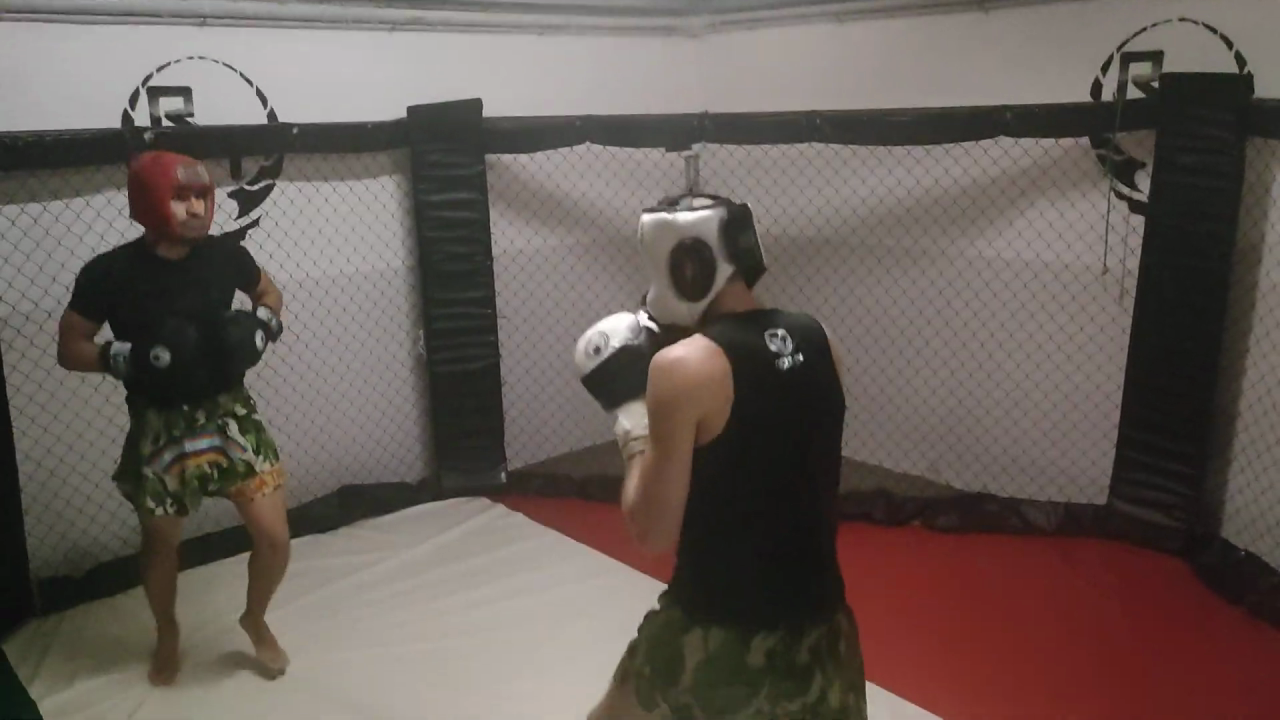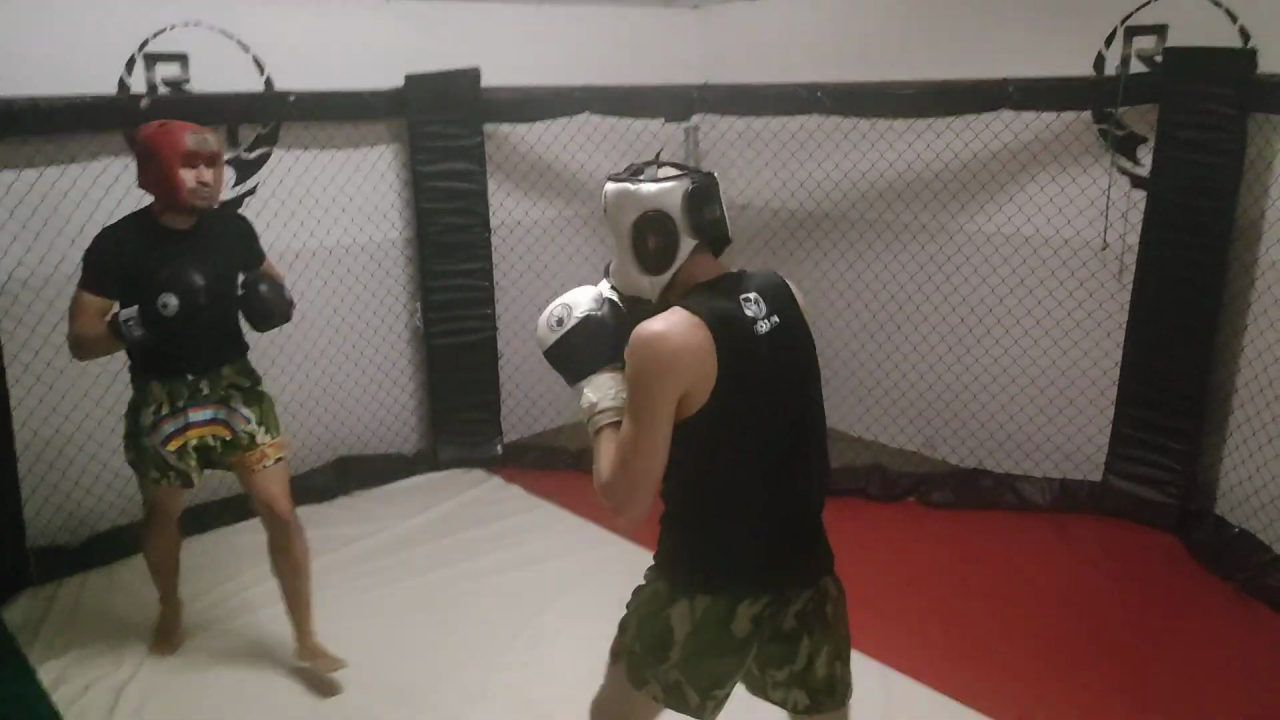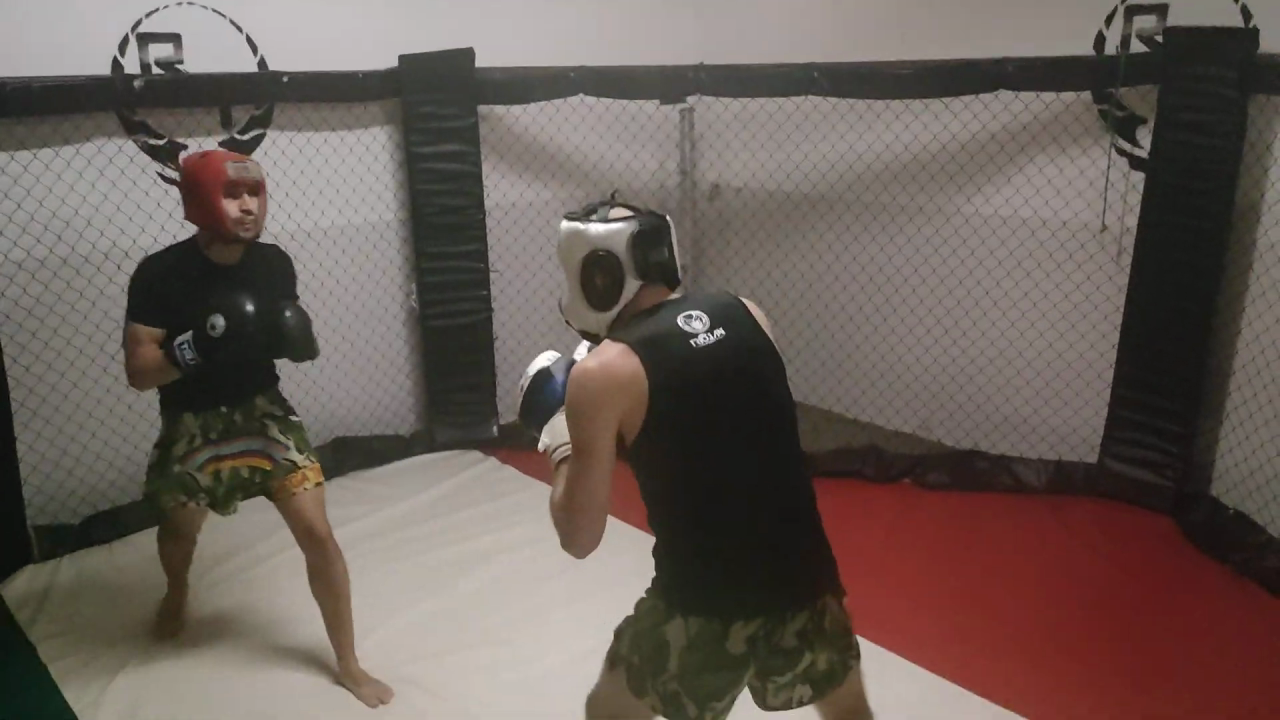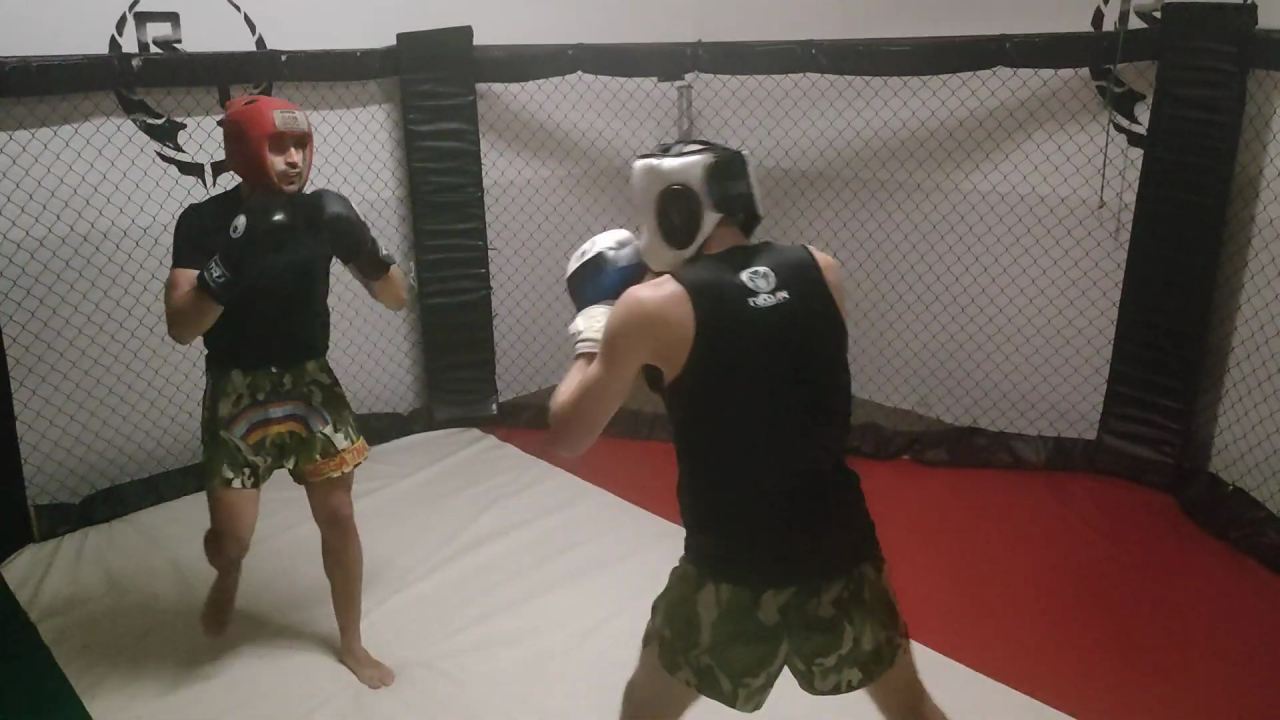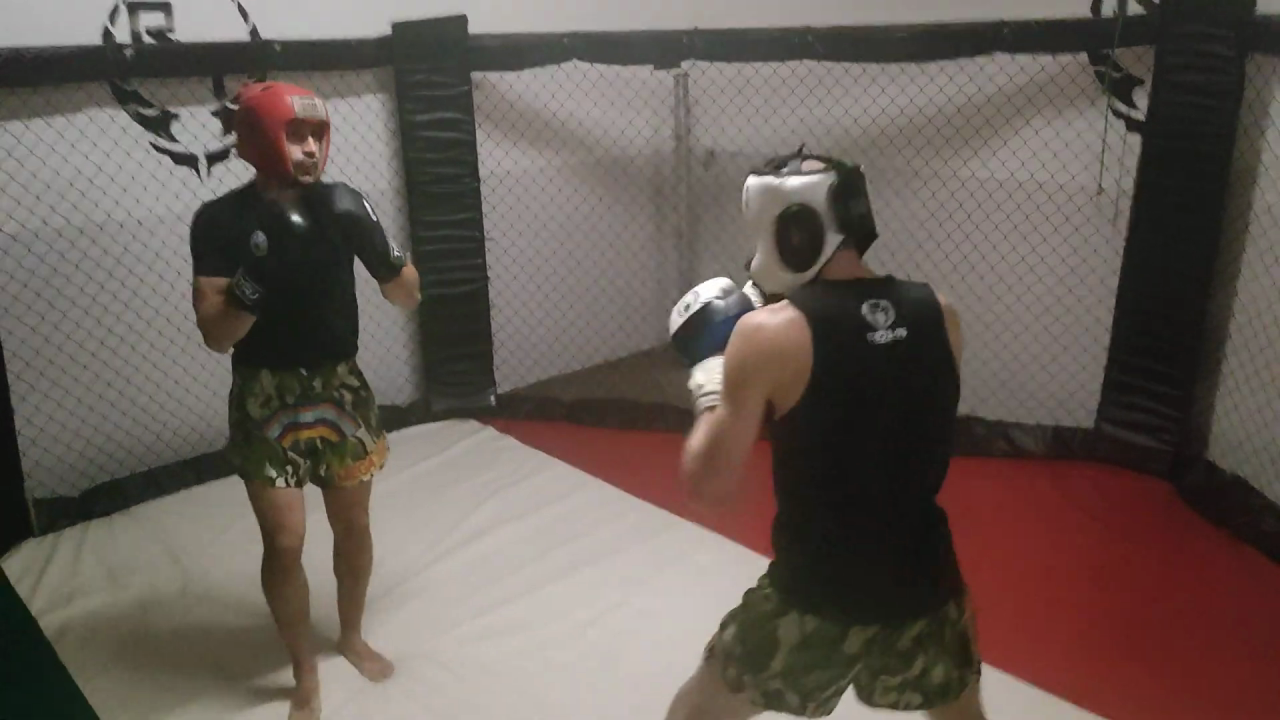
dt=0.2s
person 1, frame 1
left shoulder: (226, 254)
right shoulder: (108, 273)
left elbow: (271, 296)
right elbow: (69, 349)
left wrist: (260, 329)
right wrist: (129, 356)
left hip: (230, 413)
right hip: (161, 426)
left knee: (273, 535)
right knee: (161, 544)
left ankle: (255, 619)
right ankle: (168, 633)
person 1, frame 2
left shoulder: (231, 229)
right shoulder: (116, 244)
left elbow: (268, 281)
right elbow: (81, 342)
left wrist: (273, 299)
right wrist: (143, 319)
left hip: (233, 384)
right hip: (163, 398)
left knee: (280, 511)
right knee: (161, 518)
left ankle: (306, 638)
right ankle: (171, 607)
person 1, frame 3
left shoulder: (273, 264)
right shoulder: (160, 273)
left elbow: (288, 332)
right elbow: (140, 374)
left wrist: (299, 336)
right wrist: (200, 341)
left hip: (265, 414)
right hip: (195, 426)
left knee: (318, 536)
right knee: (177, 531)
left ankle: (349, 663)
right ankle: (176, 597)
person 1, frame 4
left shoulder: (321, 212)
right shoulder: (204, 222)
left elbow: (397, 297)
right elbow: (180, 327)
left wrist: (362, 245)
right wrist: (228, 265)
left hip: (312, 382)
right hip: (239, 392)
left knee: (337, 518)
right knee: (234, 533)
left ankle: (350, 640)
right ankle: (225, 581)
person 1, frame 5
left shoulder: (342, 204)
right shoulder: (220, 220)
left elbow: (409, 295)
right elbow: (217, 333)
left wrist: (381, 254)
right wrist: (259, 273)
left hip: (341, 385)
right hip: (266, 394)
left knee: (353, 524)
right knee: (285, 541)
left ankle: (351, 633)
person 2, frame 1
left shoulder: (682, 366)
right shoulder: (814, 337)
left elbow: (652, 531)
left wrist: (633, 415)
left hip: (713, 627)
right hip: (814, 617)
person 2, frame 2
left shoulder: (662, 338)
right shoulder: (782, 296)
left elbow: (626, 505)
left wrist: (601, 386)
left hip: (703, 590)
right hip: (804, 576)
person 2, frame 3
left shoulder: (603, 373)
right shoulder: (745, 314)
left elbow: (580, 538)
left wrist: (562, 436)
left hip: (702, 606)
right hip: (804, 582)
person 2, frame 4
left shoulder: (654, 304)
right shoulder: (820, 272)
left elbow: (568, 435)
left wrist: (595, 316)
left hip: (734, 574)
right hip: (841, 555)
person 2, frame 5
left shoulder: (769, 332)
right shoulder: (938, 315)
left elbow: (706, 483)
left wrist: (713, 377)
left hip: (815, 601)
right hip: (925, 590)
